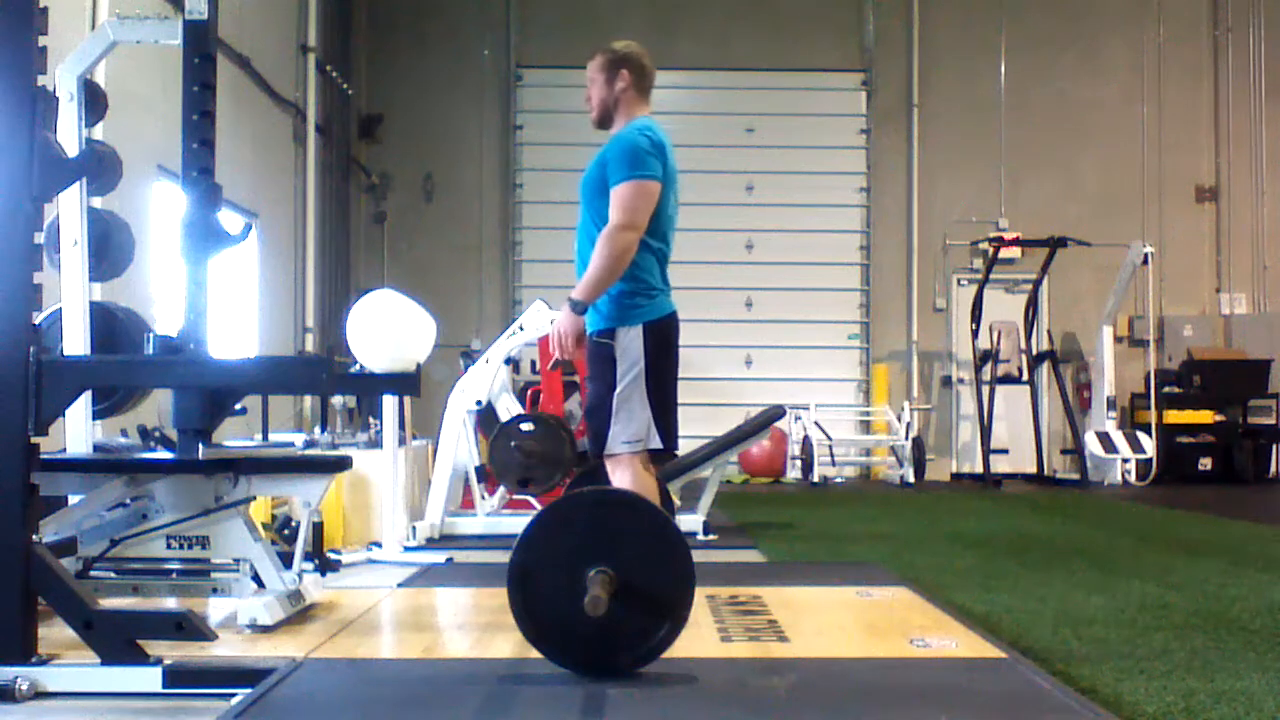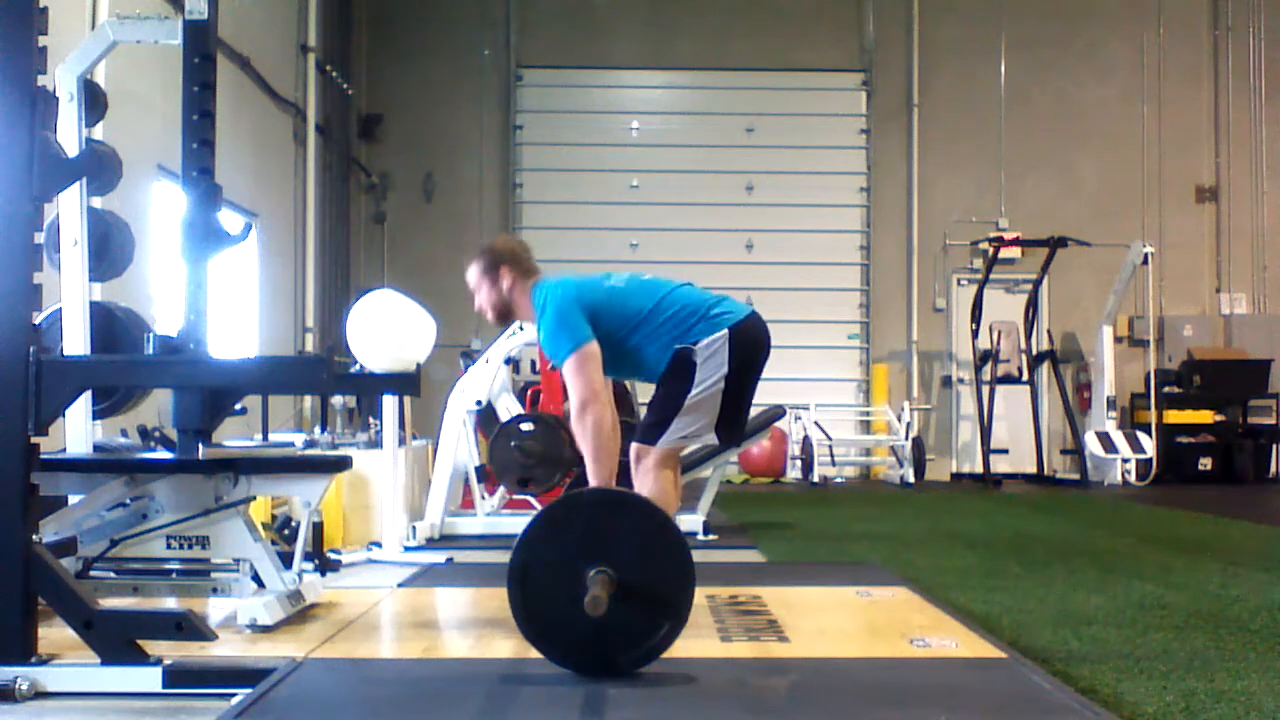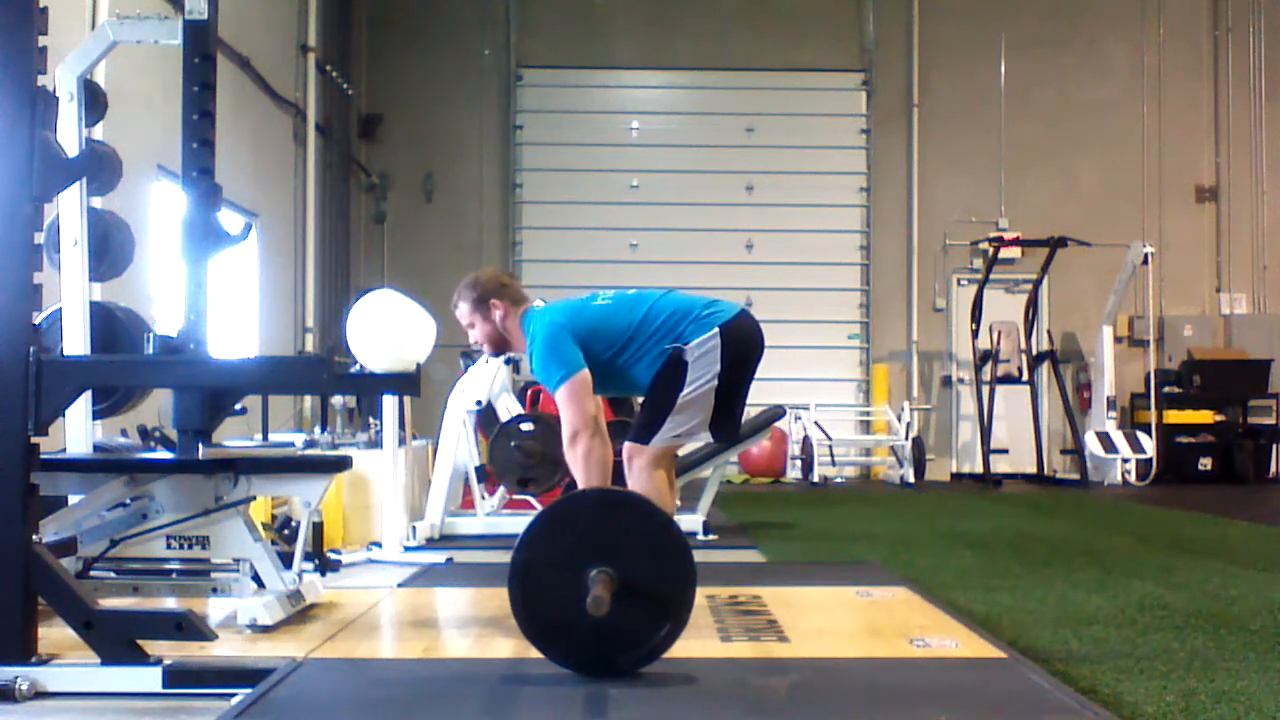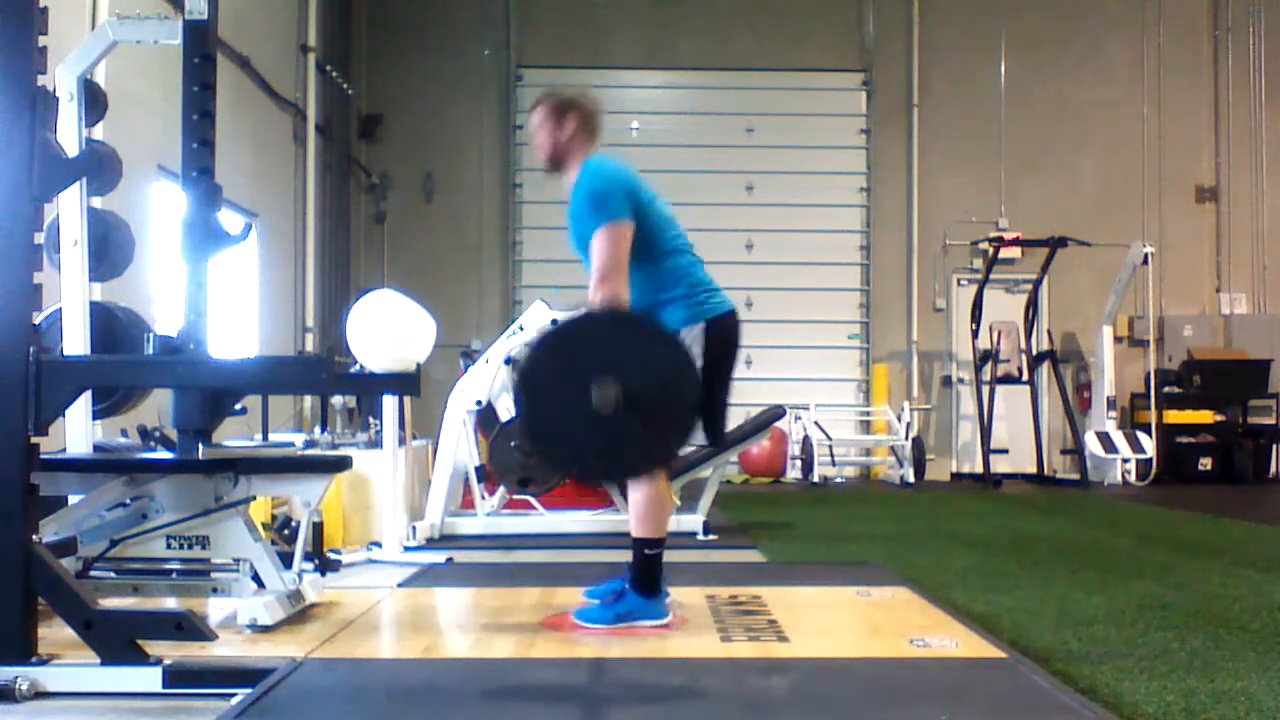
dt=1s
person 1, frame 1
left shoulder: (635, 141)
right shoulder: (634, 144)
left elbow: (624, 233)
left wrist: (575, 306)
right wrist: (590, 313)
left hip: (629, 324)
right hip: (630, 321)
left knee: (625, 453)
right knee: (626, 452)
person 1, frame 2
left shoulder: (556, 308)
right shoulder: (561, 298)
left elbow: (588, 409)
right elbow: (600, 409)
right wrist: (607, 491)
left hip: (722, 339)
right hip: (734, 333)
left knee: (649, 457)
right knee: (656, 454)
person 1, frame 3
left shoulder: (547, 334)
right shoulder: (552, 322)
left elbow: (579, 435)
right elbow: (593, 432)
left hip: (715, 339)
right hip: (727, 332)
left knee: (641, 455)
right knee: (653, 454)
person 1, frame 4
left shoulder: (598, 183)
right shoulder: (603, 179)
left elbow: (609, 281)
right elbow: (613, 278)
left hip: (691, 325)
right hip: (683, 324)
left ankle: (646, 594)
right ankle: (642, 579)
